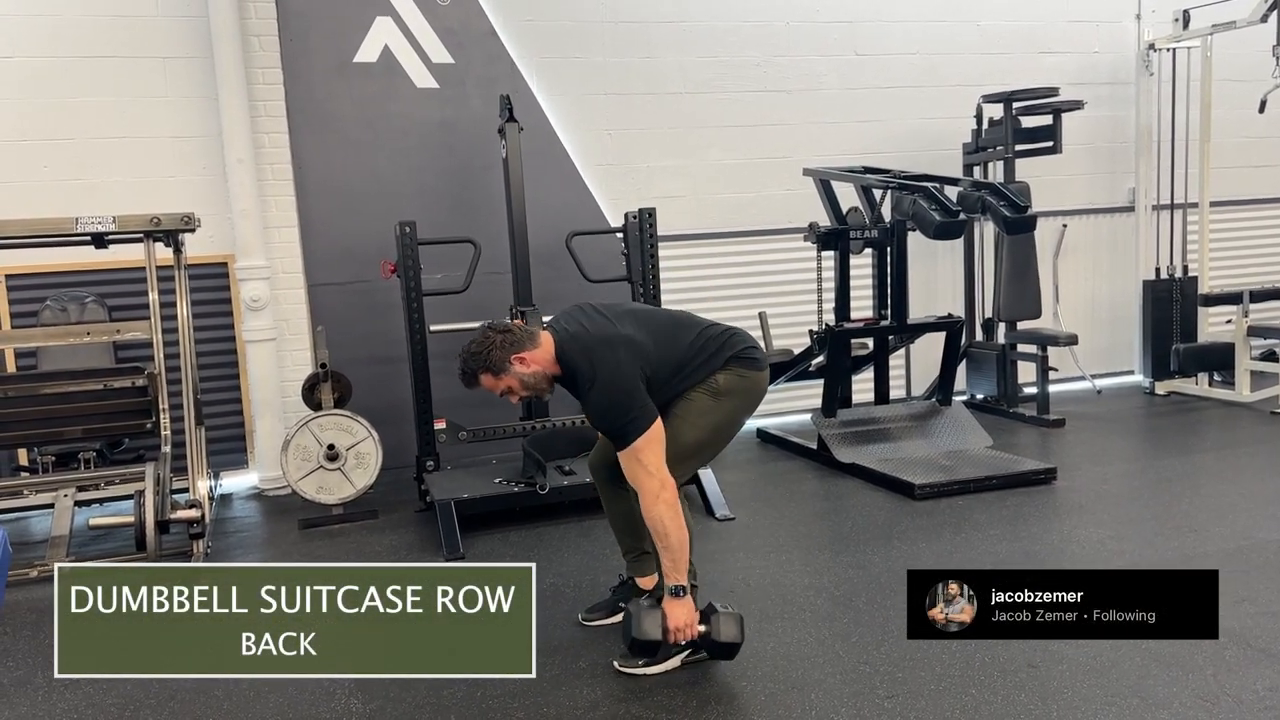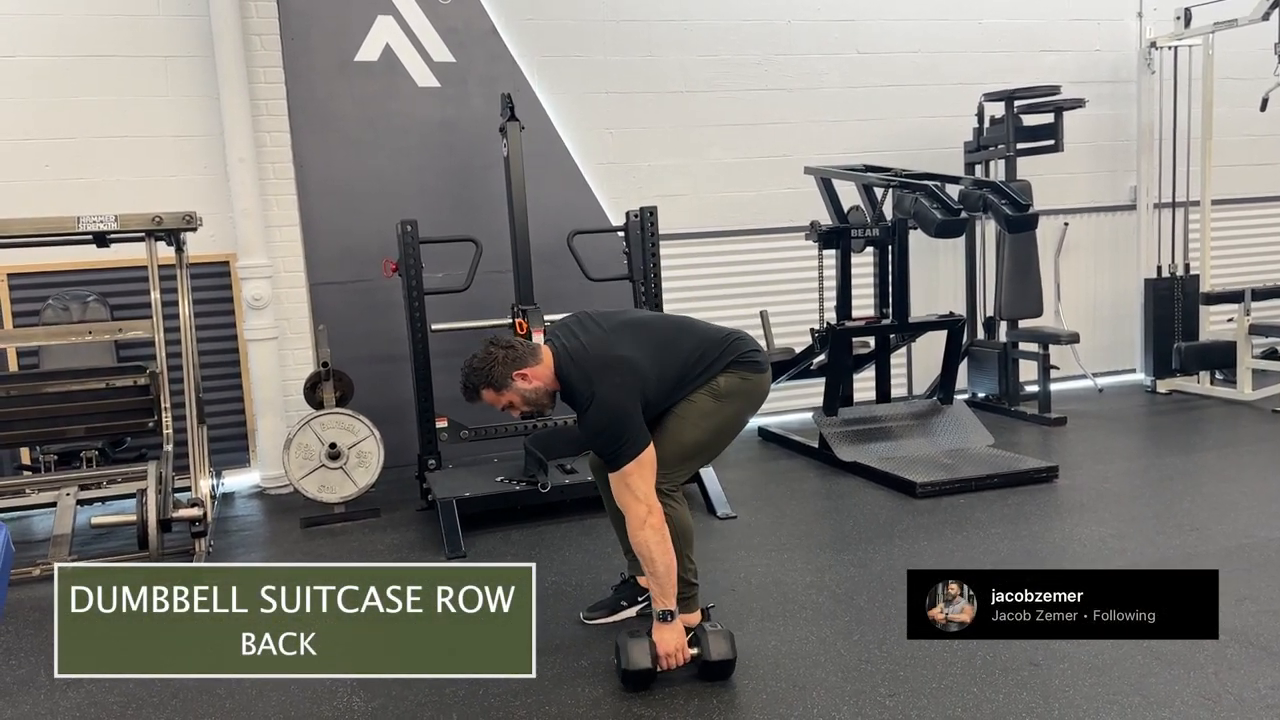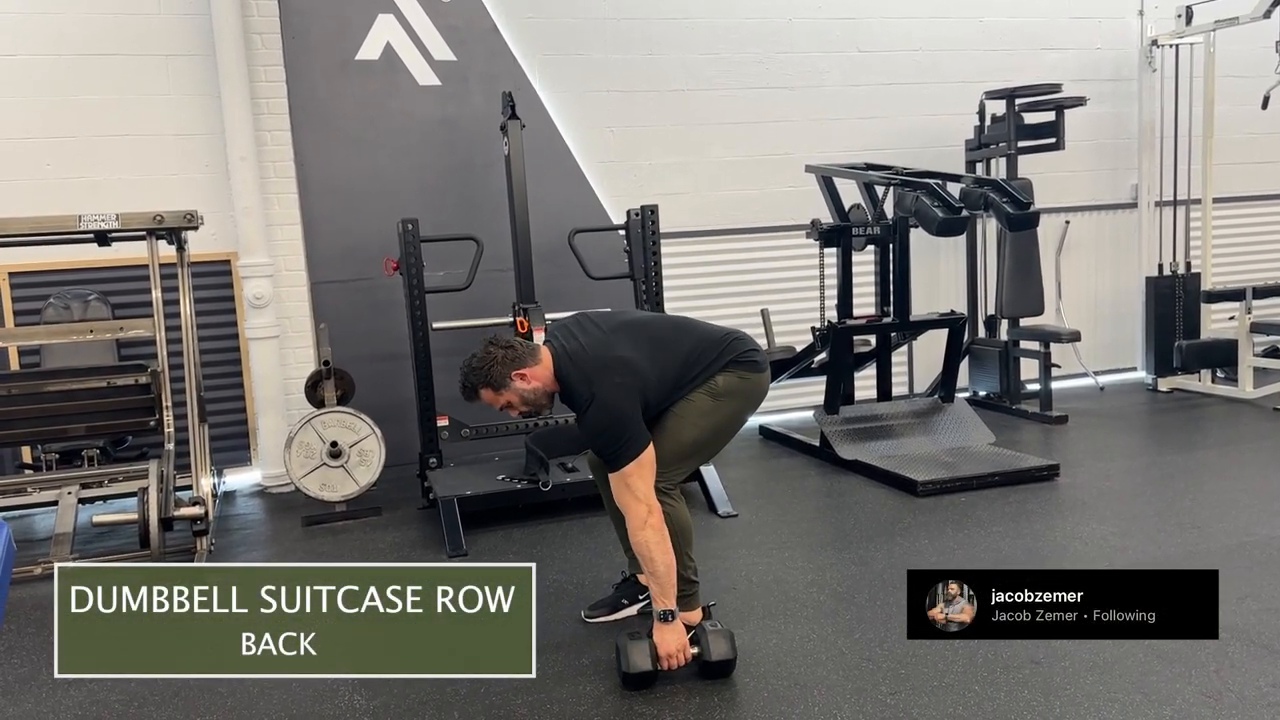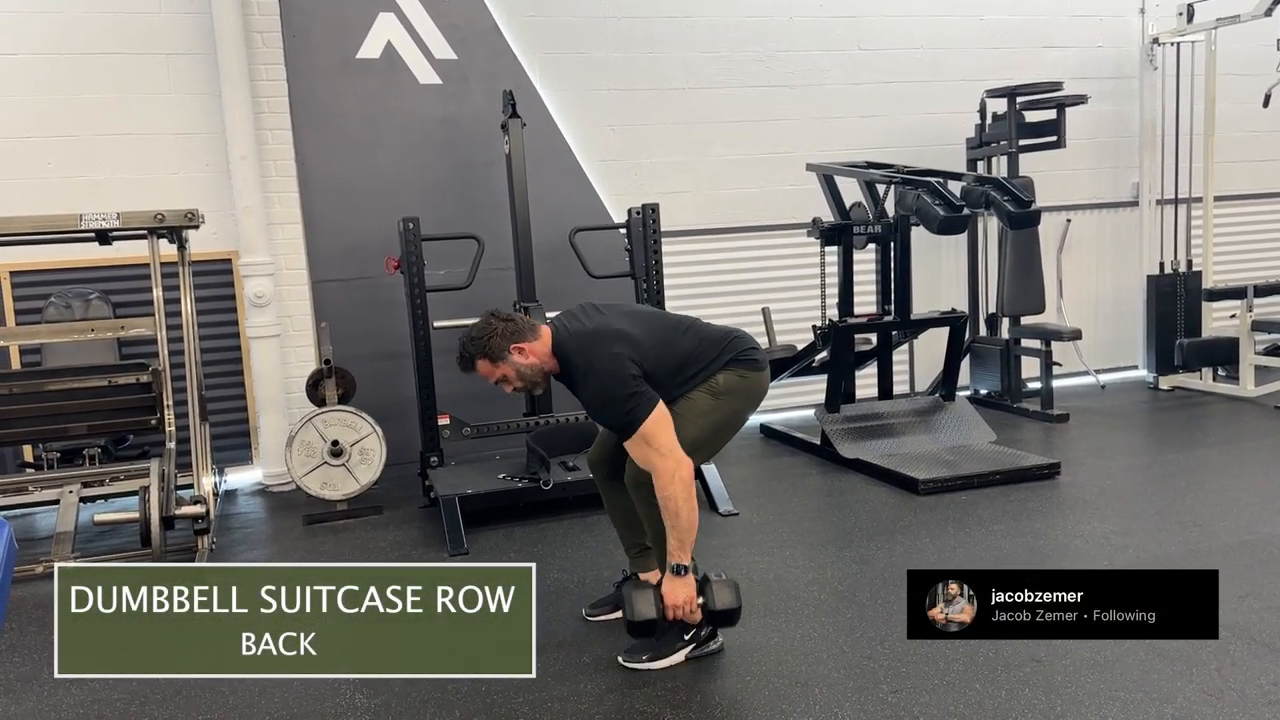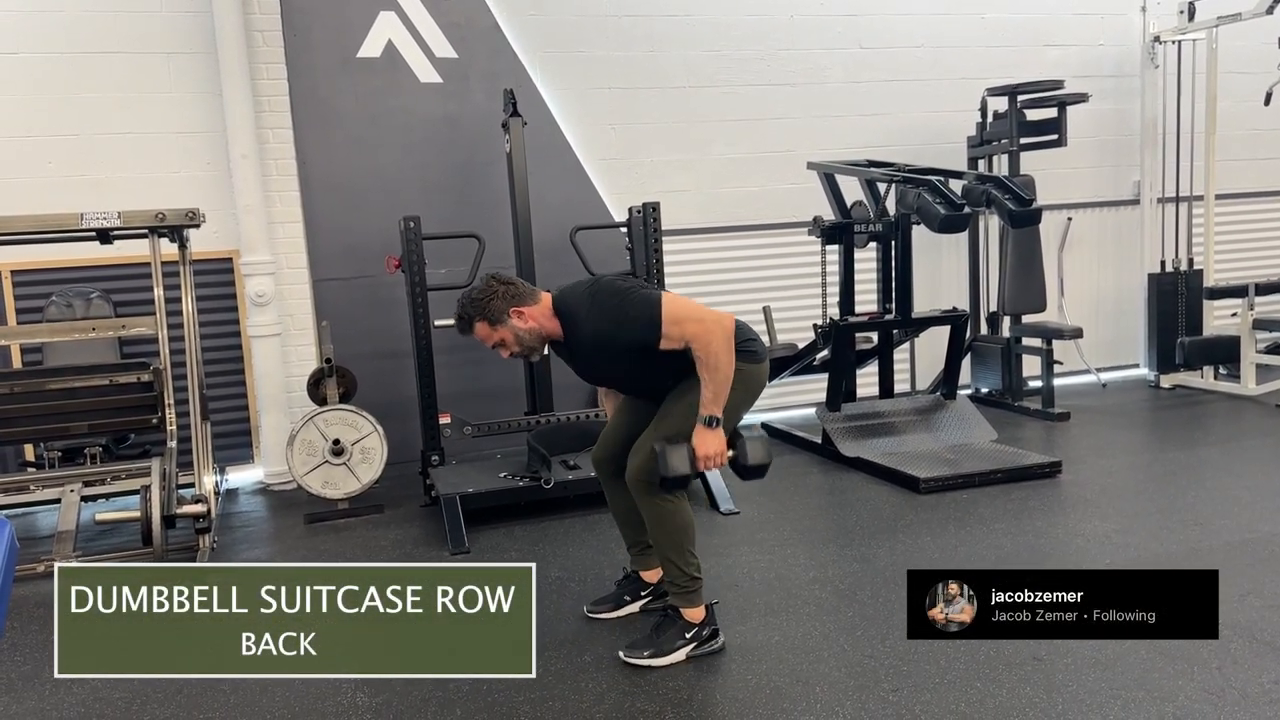
dt=0.3s
person 1, frame 1
left shoulder: (605, 376)
right shoulder: (559, 338)
left elbow: (658, 489)
left wrist: (678, 593)
left hip: (734, 371)
right hip: (686, 373)
left knee: (644, 481)
right knee: (605, 466)
left ankle: (689, 632)
right ankle: (645, 585)
person 1, frame 2
left shoulder: (603, 397)
right shoulder: (557, 344)
left elbow: (643, 512)
left wrist: (666, 619)
left hip: (737, 372)
right hip: (694, 368)
left knee: (657, 480)
right knee: (606, 466)
left ankle: (688, 621)
right ankle: (643, 584)
person 1, frame 3
left shoulder: (602, 396)
right shoulder: (556, 344)
left elbow: (642, 513)
left wrist: (666, 619)
left hip: (736, 372)
right hip: (696, 368)
left knee: (655, 478)
right knee: (604, 464)
left ankle: (689, 618)
right ankle: (646, 582)
person 1, frame 4
left shoulder: (601, 368)
right shoulder: (562, 336)
left elbow: (672, 470)
left wrist: (680, 572)
left hip: (735, 372)
left knee: (644, 475)
right knee: (605, 462)
left ankle: (692, 623)
right ankle: (648, 580)
person 1, frame 5
left shoulder: (599, 312)
right shoulder: (563, 328)
left elbow: (717, 326)
right elbow: (610, 377)
left wrist: (709, 423)
left hip: (734, 361)
left knee: (648, 471)
right knee: (610, 459)
left ankle: (694, 620)
right ankle: (650, 579)
